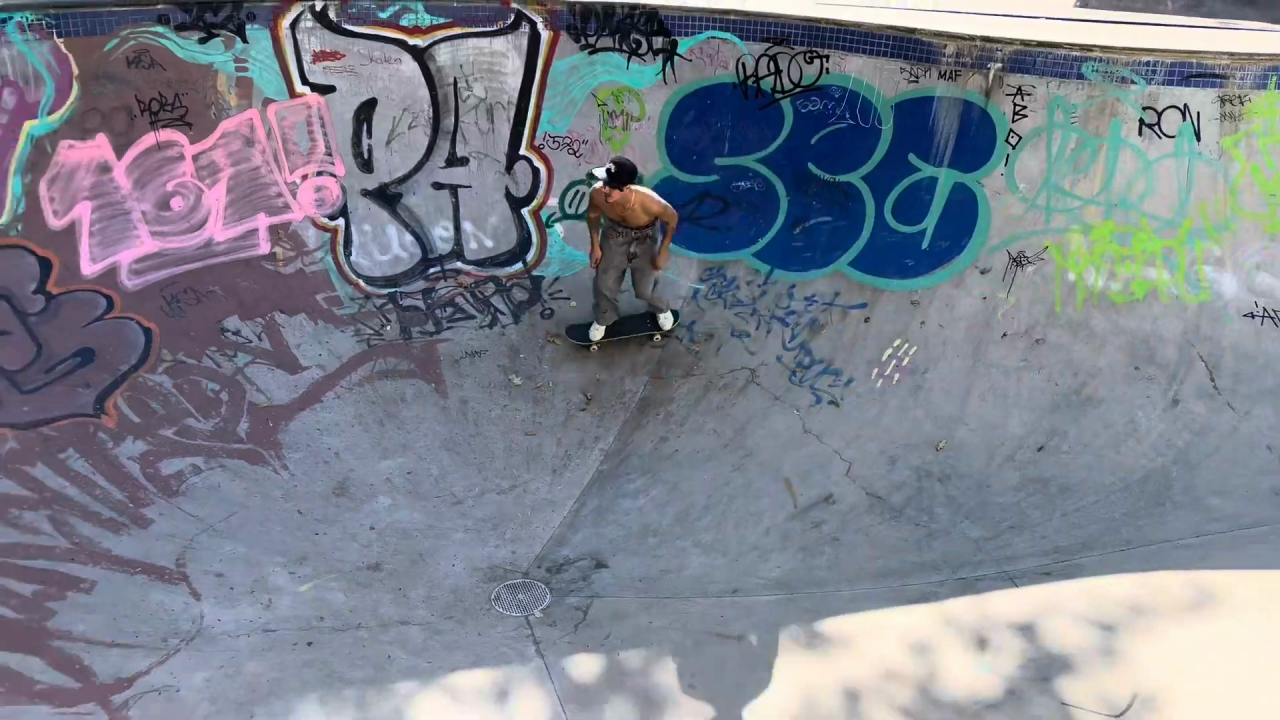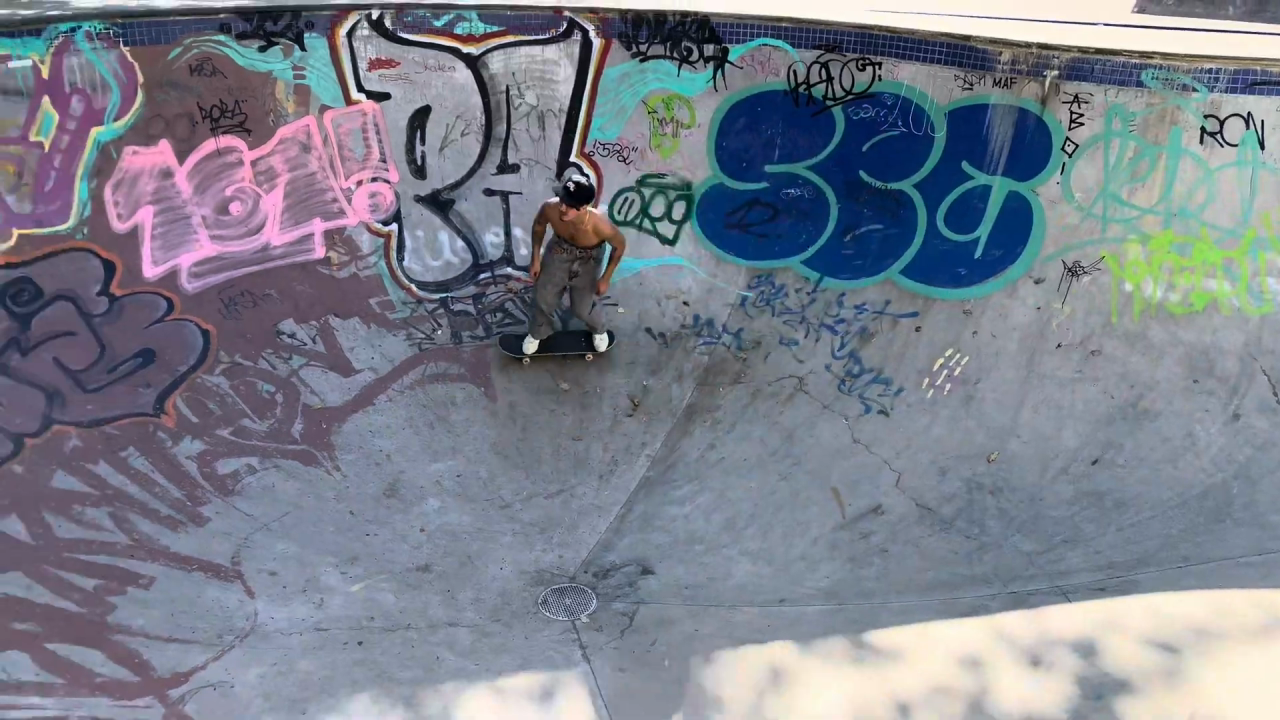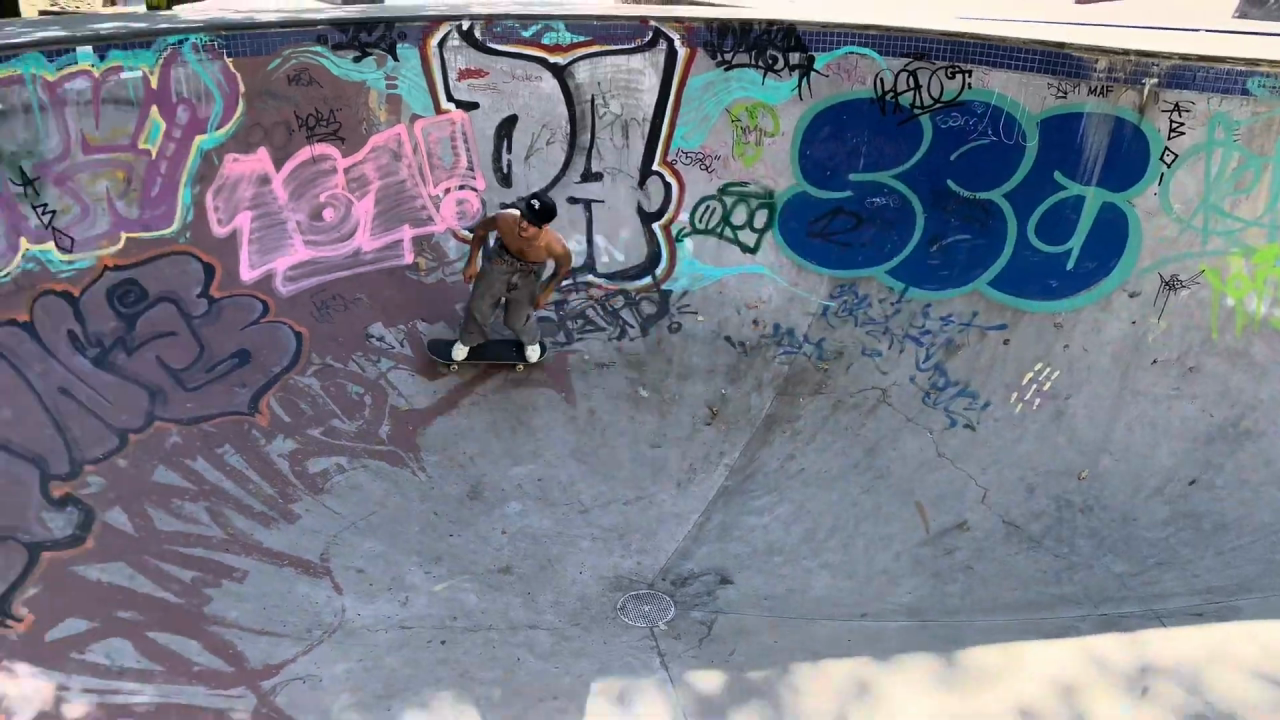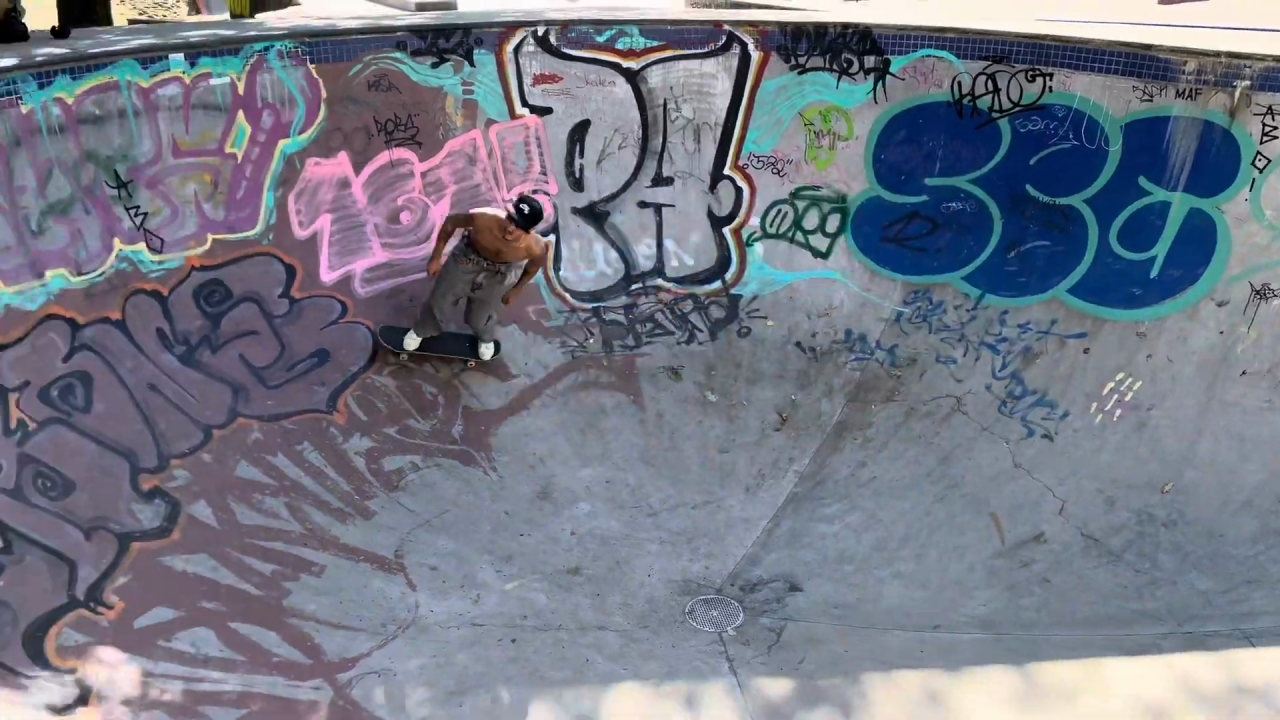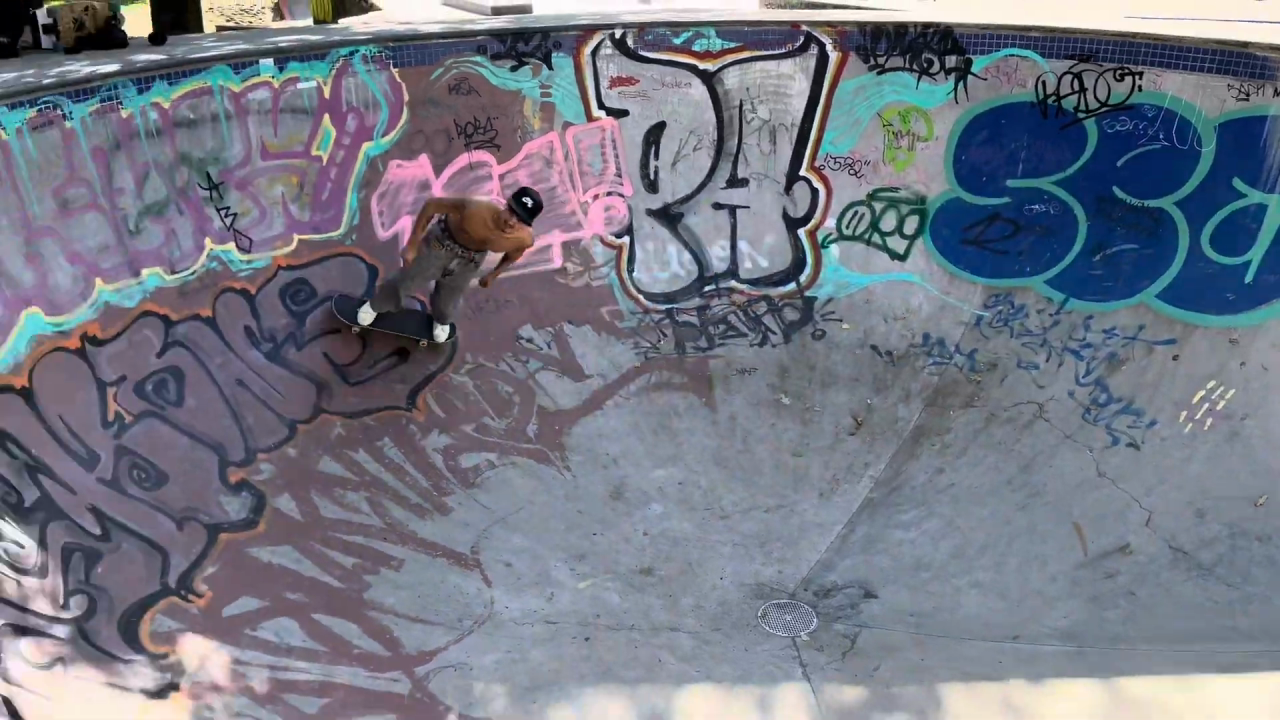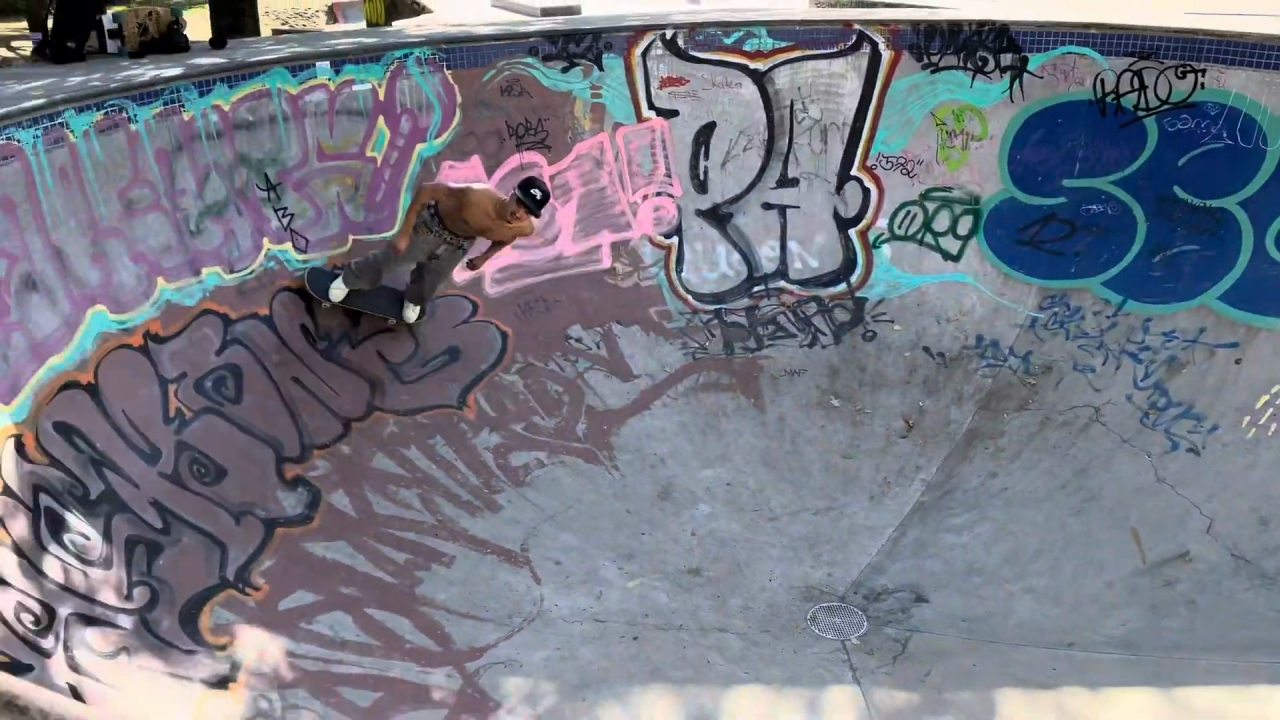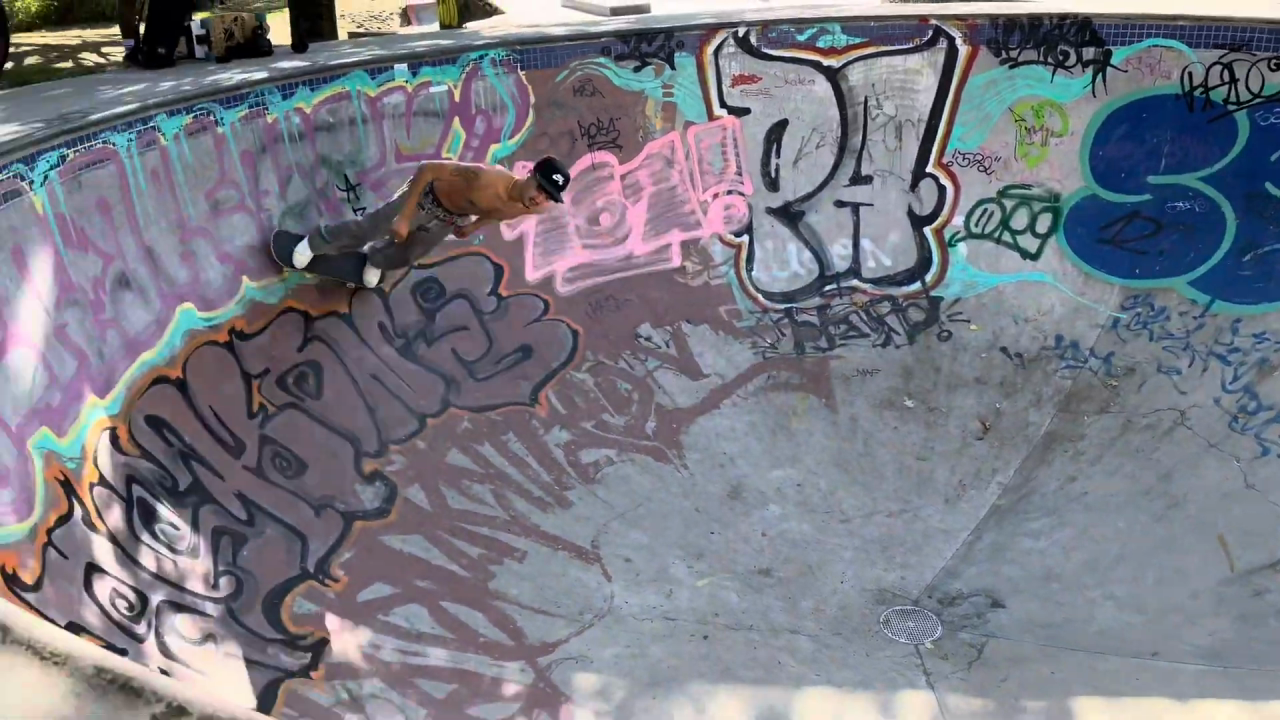
dt=0.1s
person 1, frame 1
left shoulder: (648, 203)
right shoulder: (597, 193)
left elbow: (671, 217)
left wrist: (663, 253)
right wrist: (595, 245)
left hip: (644, 234)
right hip: (615, 230)
left knee: (643, 288)
right knee: (604, 282)
left ankle: (661, 308)
right ankle: (603, 318)
person 1, frame 2
left shoulder: (601, 225)
right shoulder: (550, 208)
left elbow: (620, 245)
right elbow: (539, 225)
left wrist: (606, 278)
right wrist: (536, 259)
left hip: (589, 255)
right hip: (561, 248)
left knee: (581, 308)
right knee: (544, 297)
left ankle: (598, 329)
right ankle: (538, 333)
person 1, frame 3
left shoulder: (555, 245)
right shoulder: (505, 219)
left elbow: (564, 265)
right elbow: (482, 227)
left wrist: (546, 293)
right wrist: (472, 262)
left hip: (530, 269)
right hip: (502, 256)
left knee: (515, 320)
right knee: (479, 304)
left ankle: (529, 339)
right ankle: (468, 340)
person 1, frame 4
left shoulder: (535, 247)
right shoulder: (482, 218)
left elbow: (536, 263)
right elbow: (450, 222)
left wrist: (516, 290)
right wrist: (436, 258)
left hip: (497, 269)
right hip: (469, 255)
left knee: (478, 320)
right knee: (439, 301)
left ankle: (486, 337)
right ankle: (421, 331)
person 1, frame 5
left shoulder: (525, 240)
right shoulder: (476, 208)
right elbow: (432, 204)
left wrist: (494, 275)
right wrist: (412, 244)
left hip: (472, 256)
right hip: (445, 238)
left knee: (445, 302)
right knee: (405, 281)
left ankle: (441, 319)
right ankle: (377, 305)
person 1, frame 6
left shoulder: (525, 228)
right shoulder: (476, 197)
right elbow: (426, 190)
left wrist: (485, 257)
right wrist: (404, 232)
left hip: (459, 241)
right hip: (433, 224)
left knee: (429, 283)
right knee: (386, 259)
left ankle: (413, 298)
right ankle: (349, 280)
person 1, frame 7
left shoulder: (528, 207)
right shoulder: (488, 178)
right elbow: (428, 167)
left wrist: (475, 225)
right wrist: (404, 216)
left hip: (450, 215)
right hip: (430, 194)
left knee: (410, 252)
right knee: (368, 227)
left ankle: (375, 260)
right ankle: (314, 242)
